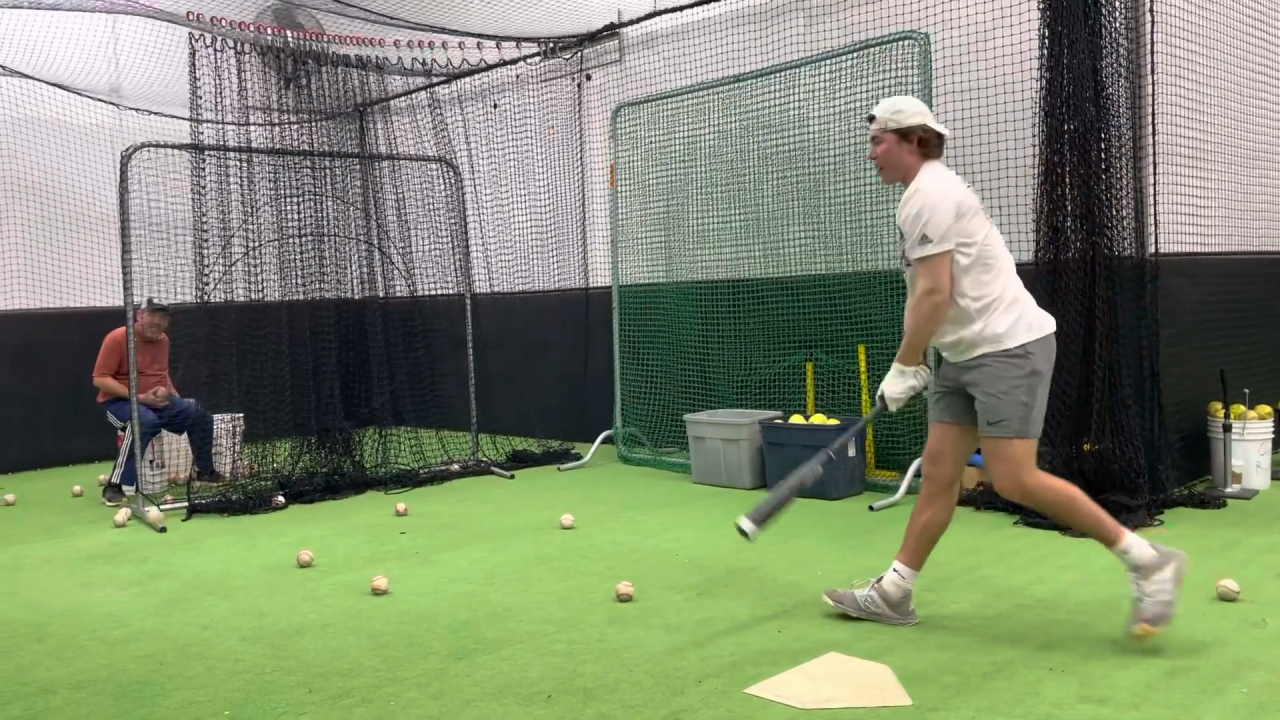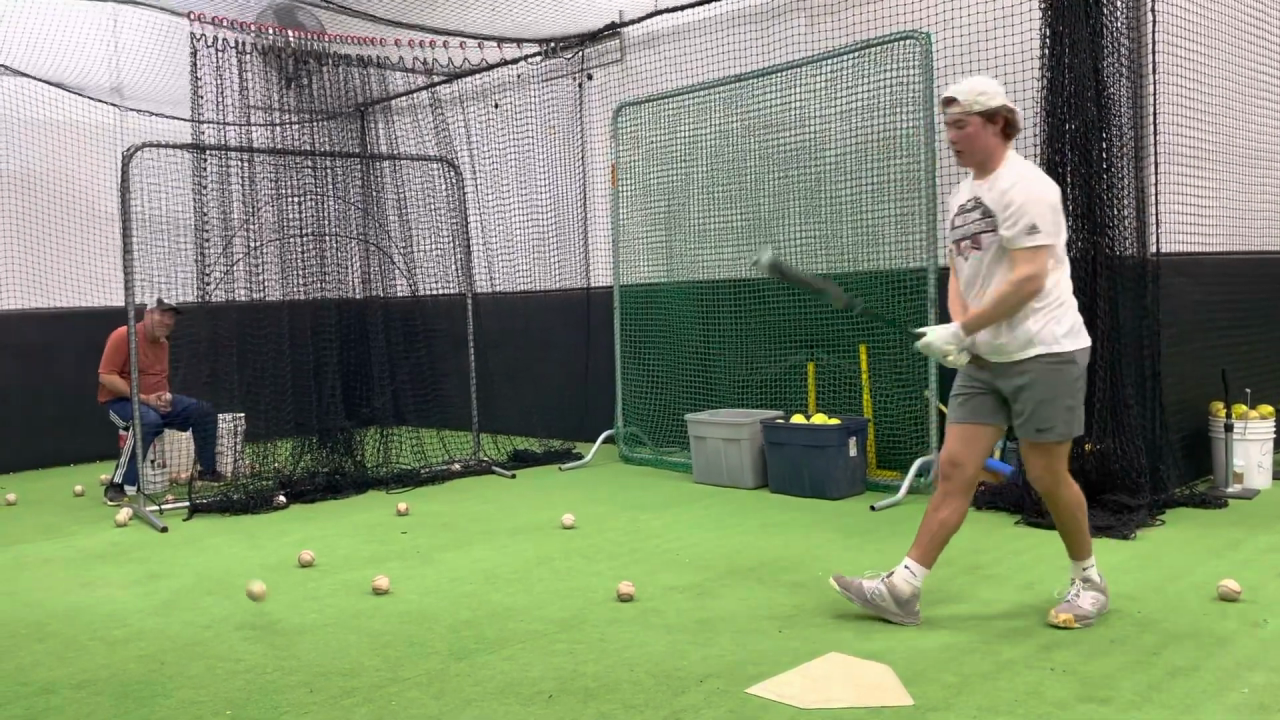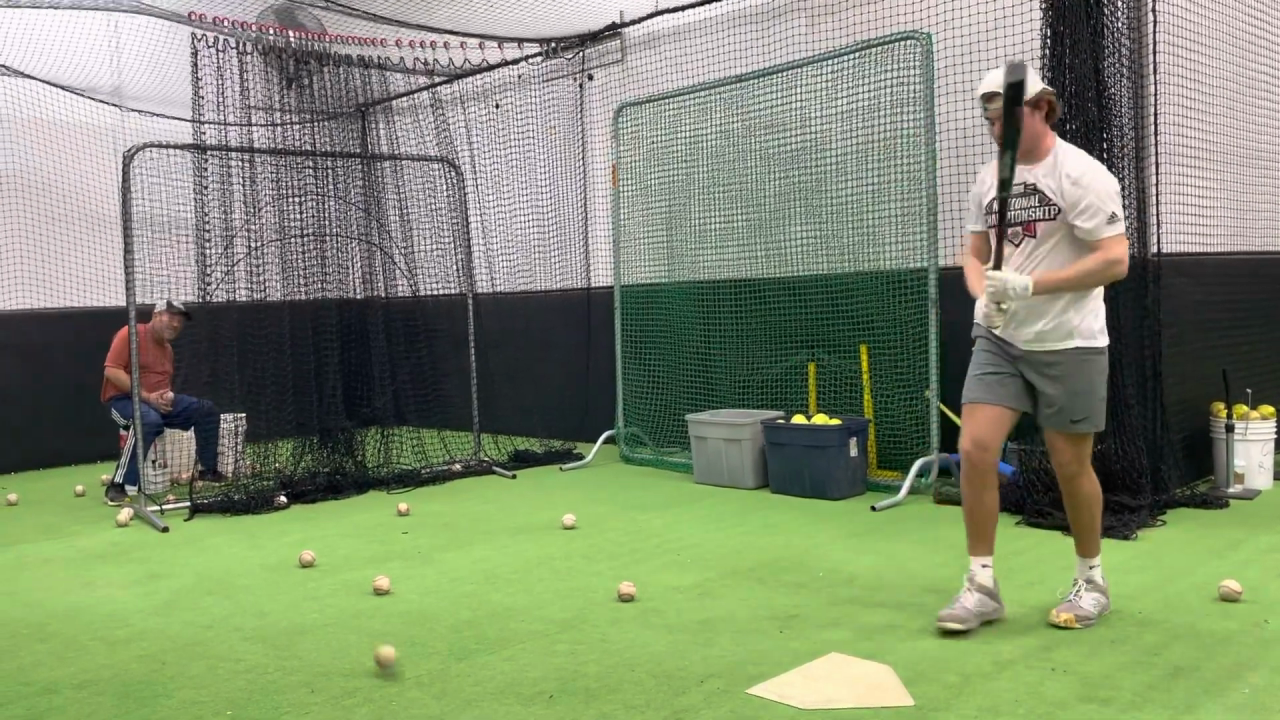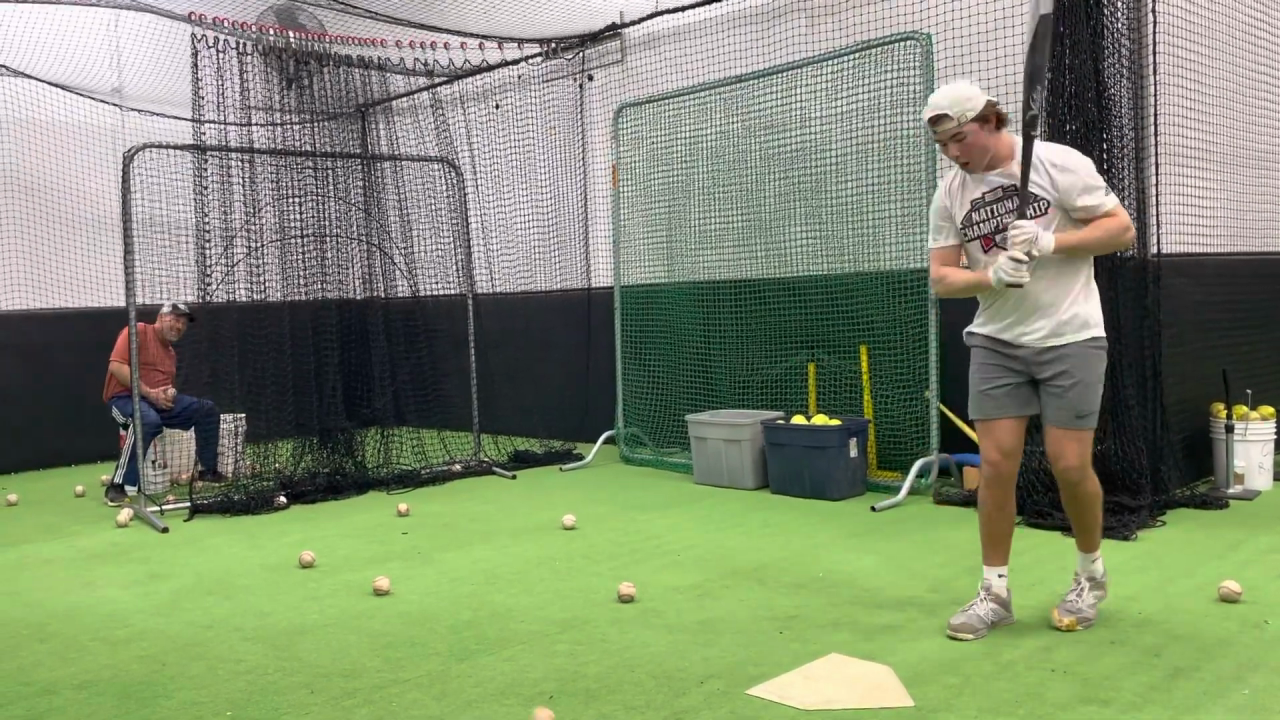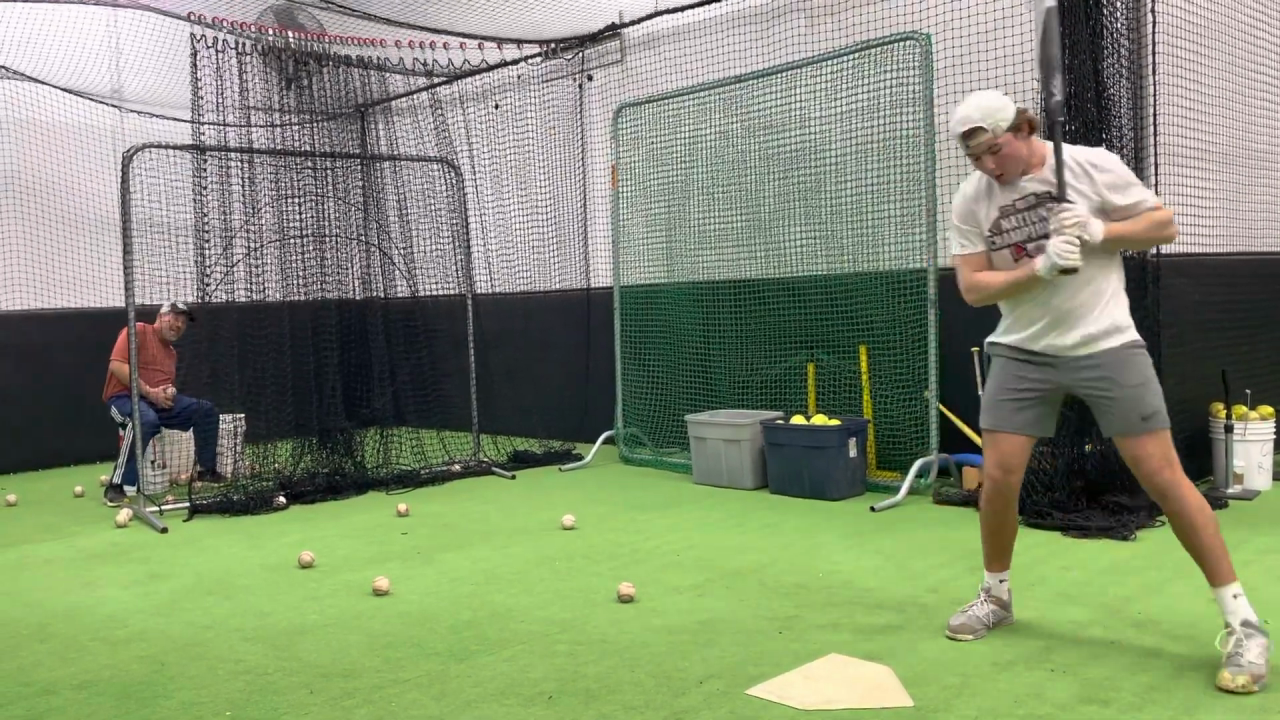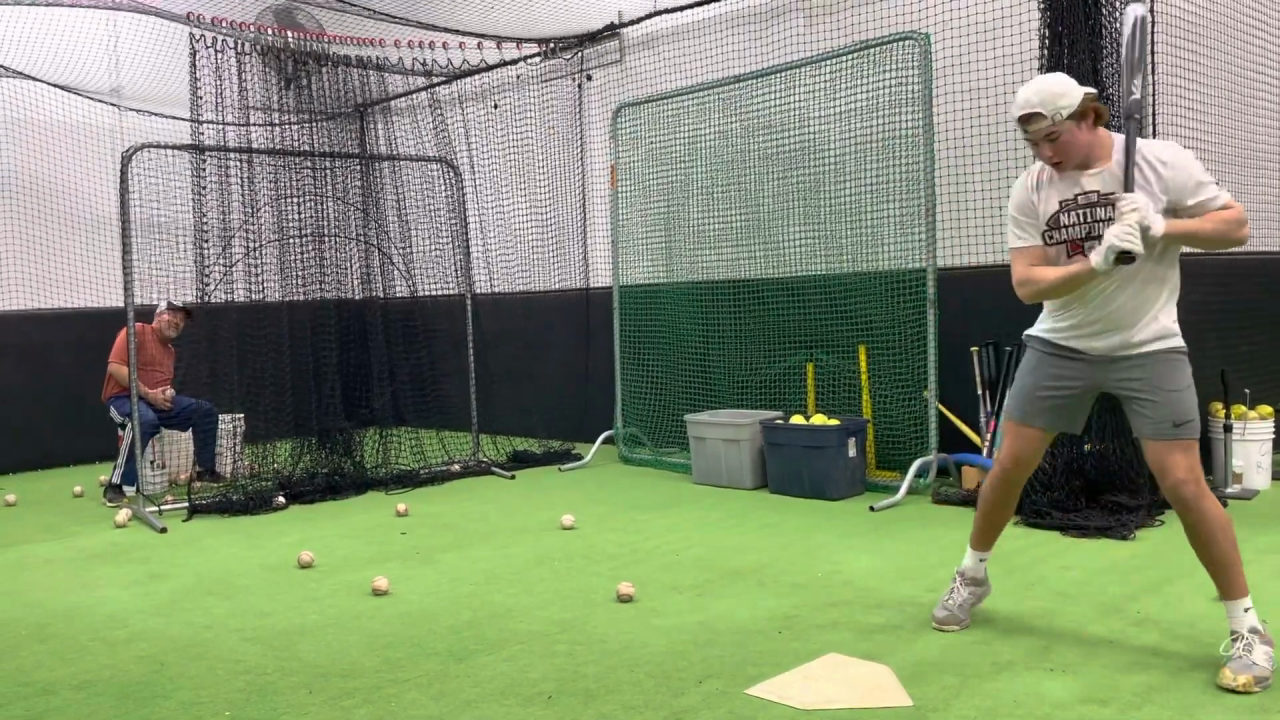
dt=0.4s
person 1, frame 1
left shoulder: (927, 196)
right shoulder: (930, 191)
left elbow: (933, 294)
right elbow: (932, 294)
left wrist: (904, 369)
right wrist: (916, 365)
left hip: (1010, 348)
right hip: (965, 355)
left knee: (1015, 481)
right knee: (938, 473)
left ankle: (1144, 558)
right ankle: (893, 591)
person 1, frame 2
left shoulder: (1025, 185)
right shoulder: (962, 194)
left elbow: (1032, 279)
left wrist: (959, 332)
right wrist: (956, 329)
left hip: (1045, 352)
right hip: (983, 356)
left knee: (1047, 475)
right knee: (953, 468)
left ankle: (1089, 581)
right ankle: (900, 588)
person 1, frame 3
left shoulder: (1082, 174)
right shoulder: (989, 177)
left elbow: (1114, 262)
right elbow: (974, 256)
left wrist: (1029, 284)
right wrist: (984, 295)
left hip: (1070, 343)
right hip: (999, 340)
left knee: (1070, 465)
right knee: (975, 451)
left ankle: (1091, 582)
right ankle: (982, 586)
person 1, frame 4
left shoulder: (1060, 163)
right shoulder: (949, 191)
left elbow: (1122, 230)
right elbow: (941, 278)
left wrist: (1049, 242)
right wrist: (993, 276)
left hip: (1071, 337)
right hip: (998, 341)
left knee: (1071, 465)
right knee: (996, 463)
left ankle: (1089, 575)
right ankle: (995, 591)
person 1, frame 5
left shoulder: (1094, 166)
right shoulder: (972, 199)
left elbow: (1163, 223)
right elbow: (973, 288)
left wrist: (1103, 231)
right wrist: (1042, 268)
left hip: (1107, 346)
right hip: (1023, 350)
left knee: (1162, 475)
right knee: (999, 474)
left ankle: (1242, 621)
right ankle: (995, 595)
person 1, frame 6
left shoulder: (1162, 161)
right shoulder: (1030, 188)
left elbow: (1235, 227)
right elbow: (1026, 282)
left wrist: (1162, 228)
right wrist: (1094, 263)
left hip: (1148, 347)
right hip: (1060, 345)
left knee: (1185, 484)
right knee: (1009, 465)
left ankle: (1248, 628)
right ankle: (971, 574)
person 2, frame 1
left shoulder: (163, 341)
right shoulder: (118, 338)
right elbow: (100, 379)
left wrist: (177, 399)
right wrist: (140, 397)
left hip: (157, 401)
right hip: (120, 401)
left knee: (200, 415)
right knee: (145, 421)
left ankle: (205, 471)
right ankle: (116, 486)
person 2, frame 2
left shoulder: (163, 343)
right shoulder: (124, 336)
right elbow: (106, 377)
left wrist: (166, 399)
right wrist: (144, 399)
left hip: (157, 401)
right hip: (122, 400)
left knee: (204, 412)
right knee: (149, 421)
left ankle: (208, 471)
right ankle: (119, 486)
person 2, frame 3
left shoulder: (168, 349)
right shoulder: (132, 334)
right elbow: (112, 371)
left wrist: (167, 397)
right wrist: (146, 397)
left hip: (159, 401)
right hip: (124, 399)
left knee: (206, 410)
right knee: (150, 421)
left ankle: (208, 470)
right ankle: (119, 485)
person 2, frame 4
left shoulder: (171, 352)
right shoulder: (138, 332)
right elbow: (116, 366)
left wrist: (169, 395)
right wrist: (148, 393)
left hip: (160, 401)
right hip: (125, 397)
left knee: (207, 410)
right knee: (149, 420)
left ankle: (208, 470)
right ankle: (119, 486)
person 2, frame 5
left shoulder: (171, 352)
right shoulder: (138, 331)
right elbow: (117, 365)
left wrist: (169, 394)
right wrist: (148, 392)
left hip: (159, 401)
right hip: (125, 397)
left knee: (206, 410)
right knee: (146, 420)
left ankle: (207, 471)
right ankle: (118, 486)
person 2, frame 6
left shoulder: (170, 350)
right shoulder: (136, 332)
right elbow: (115, 367)
left wrist: (168, 395)
right wrist: (147, 393)
left hip: (158, 401)
right hip: (124, 397)
left knee: (205, 411)
right knee: (146, 420)
left ankle: (205, 471)
right ankle: (116, 486)
